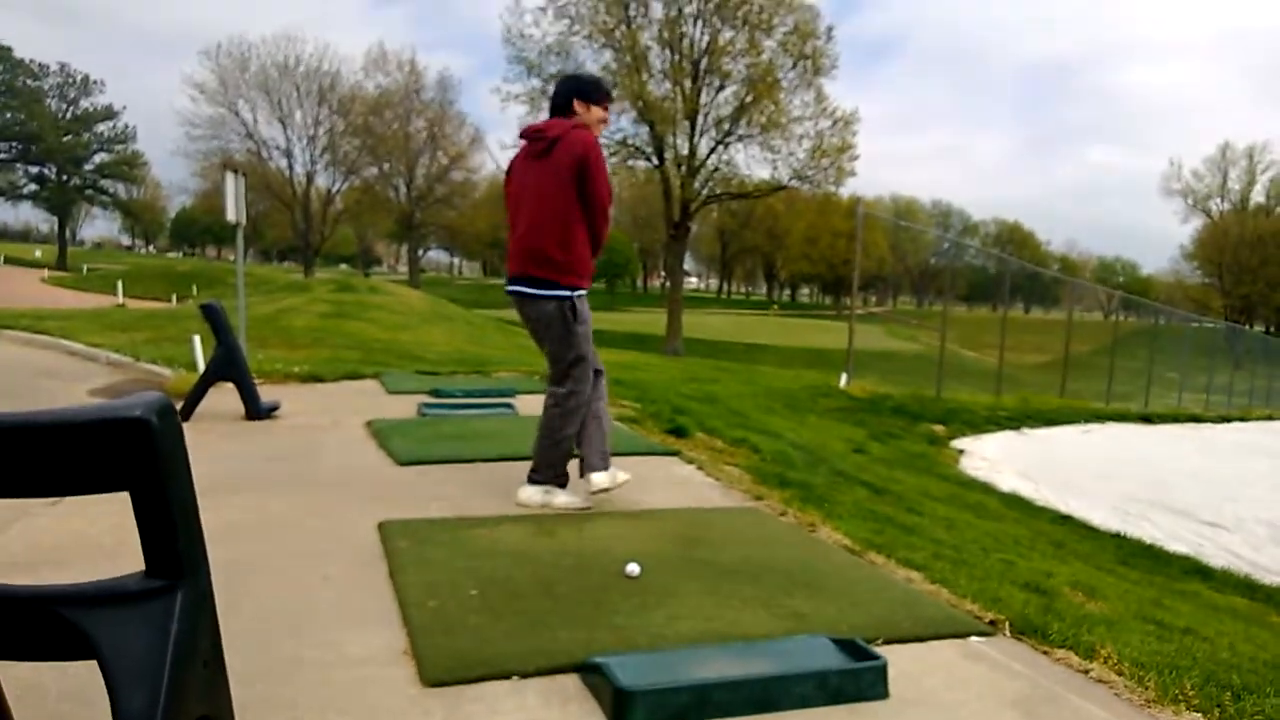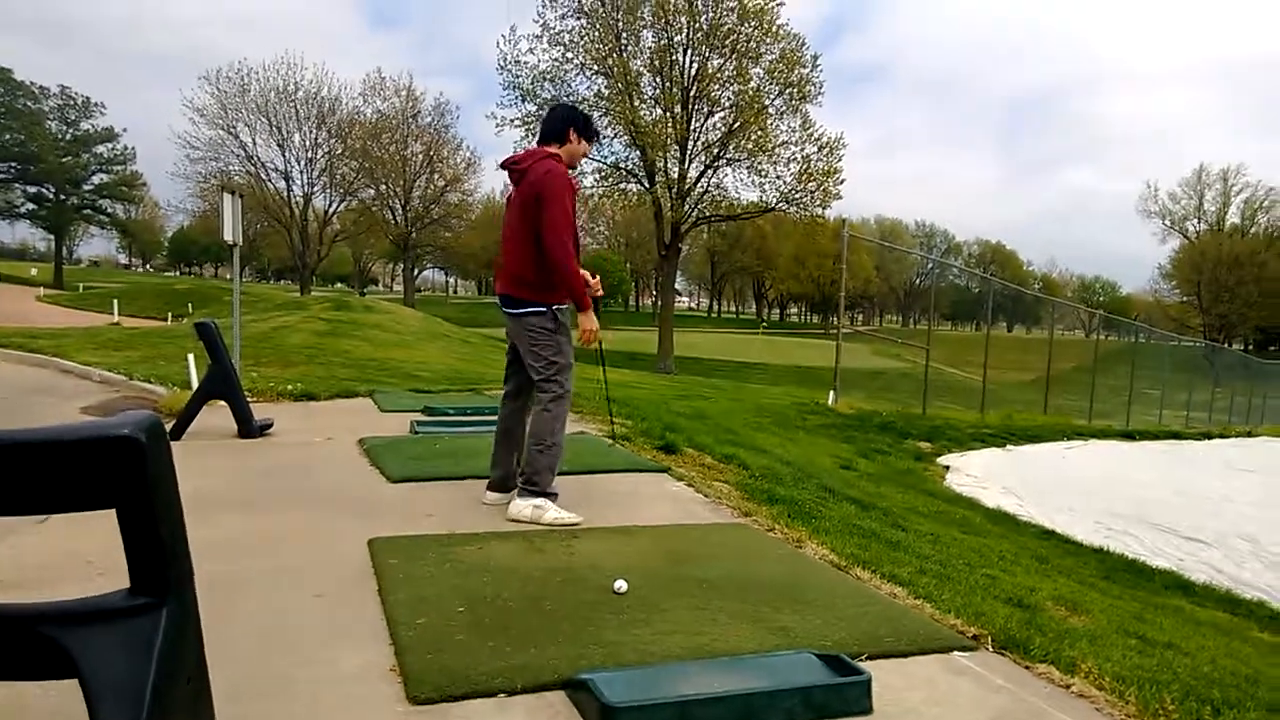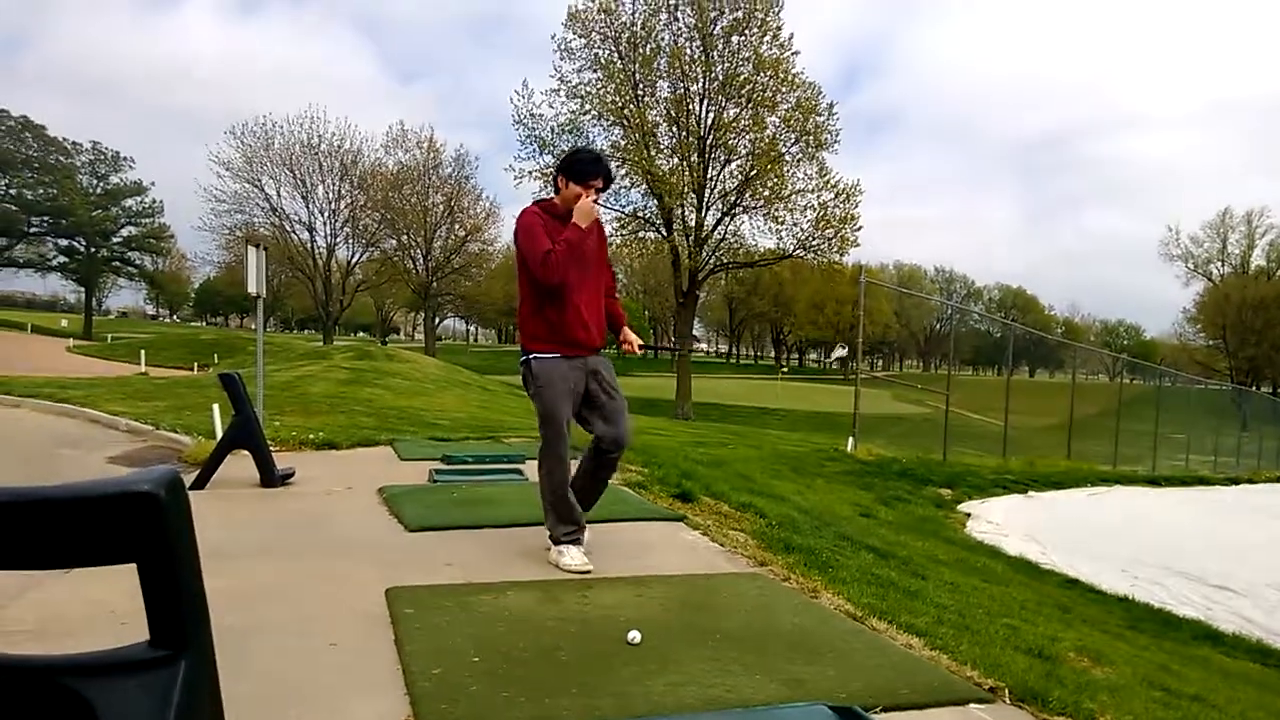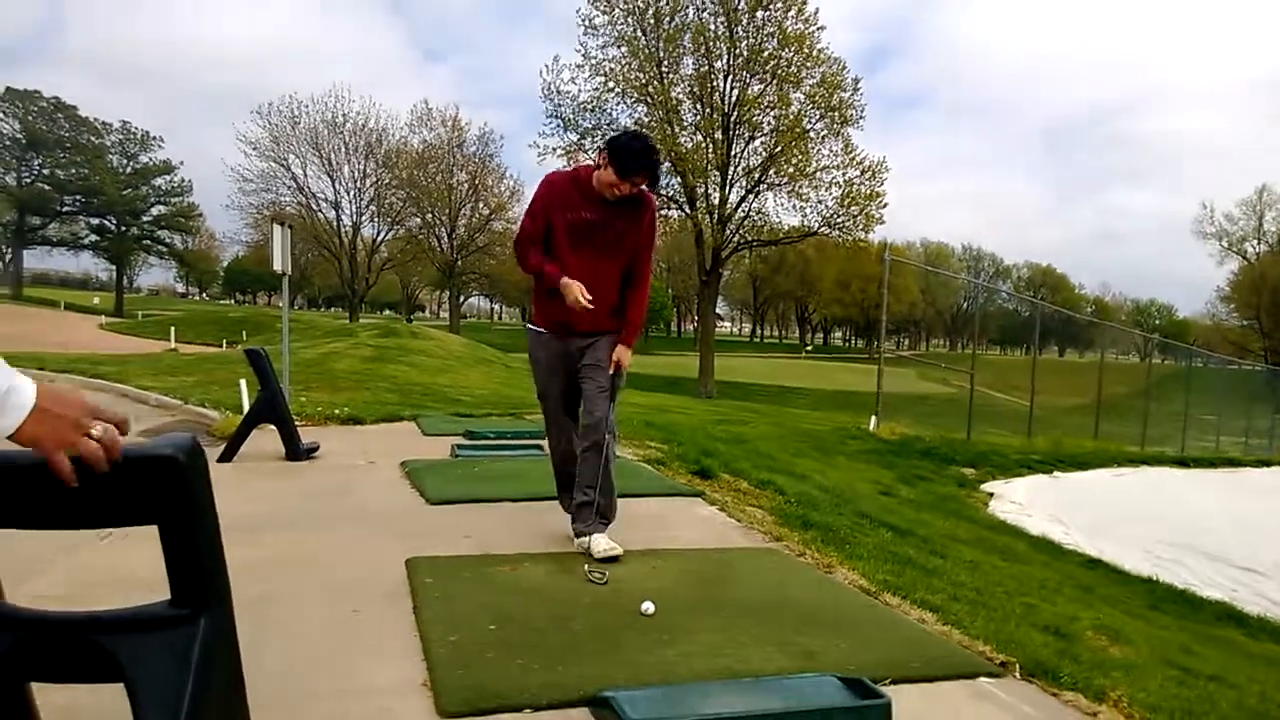
dt=0.7s
person 1, frame 1
left shoulder: (524, 154)
right shoulder: (585, 144)
right elbow: (598, 214)
right wrist: (584, 258)
left hip: (525, 280)
right hip: (558, 284)
left knee: (589, 372)
right knee: (571, 381)
left ankle: (596, 468)
right ankle: (543, 483)
person 1, frame 2
left shoulder: (525, 175)
right shoulder: (554, 176)
right elbow: (558, 247)
left wrist: (577, 275)
right wrist: (585, 306)
left hip: (515, 299)
right hip: (539, 304)
left knee: (518, 391)
right knee: (554, 392)
left ankle: (502, 484)
right ankle: (533, 495)
person 1, frame 3
left shoulder: (594, 228)
right shoulder: (532, 219)
right elbow: (551, 272)
left wrist: (622, 326)
right wrist: (576, 227)
left hip: (594, 354)
right hip: (549, 355)
left knee: (615, 437)
right knee: (557, 447)
left ankle: (570, 504)
right ankle: (565, 539)
person 1, frame 4
left shoulder: (642, 207)
right shoulder: (555, 187)
left elbow: (639, 279)
right elbow: (525, 249)
left wrist: (627, 339)
right wrist: (561, 282)
left hip: (604, 337)
right hip: (551, 333)
left knee: (597, 427)
right knee: (561, 430)
left ankle: (590, 525)
right ankle: (577, 509)
